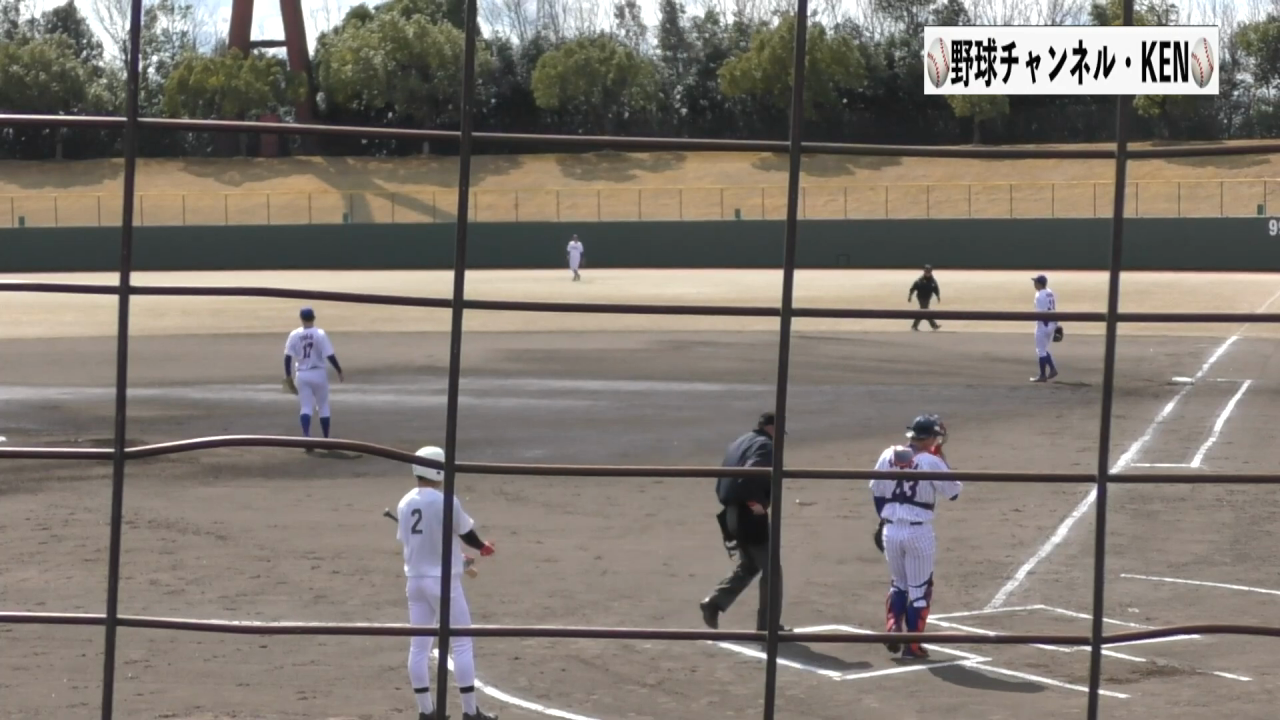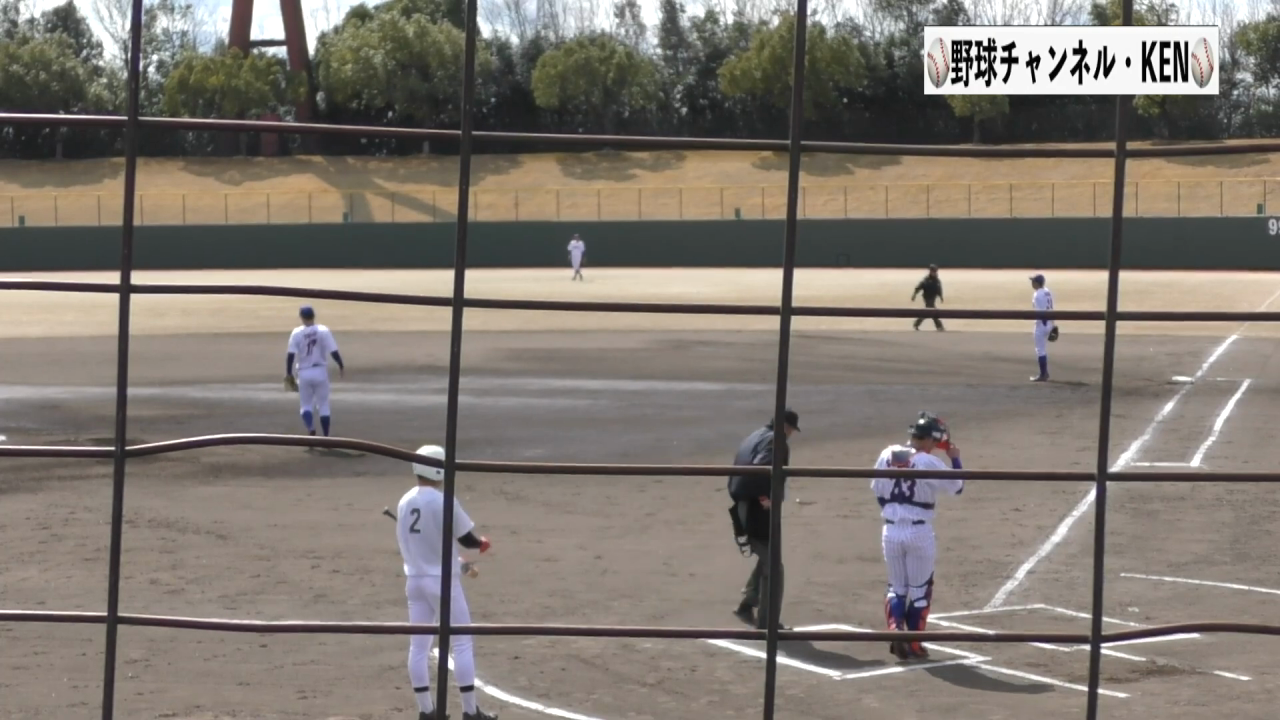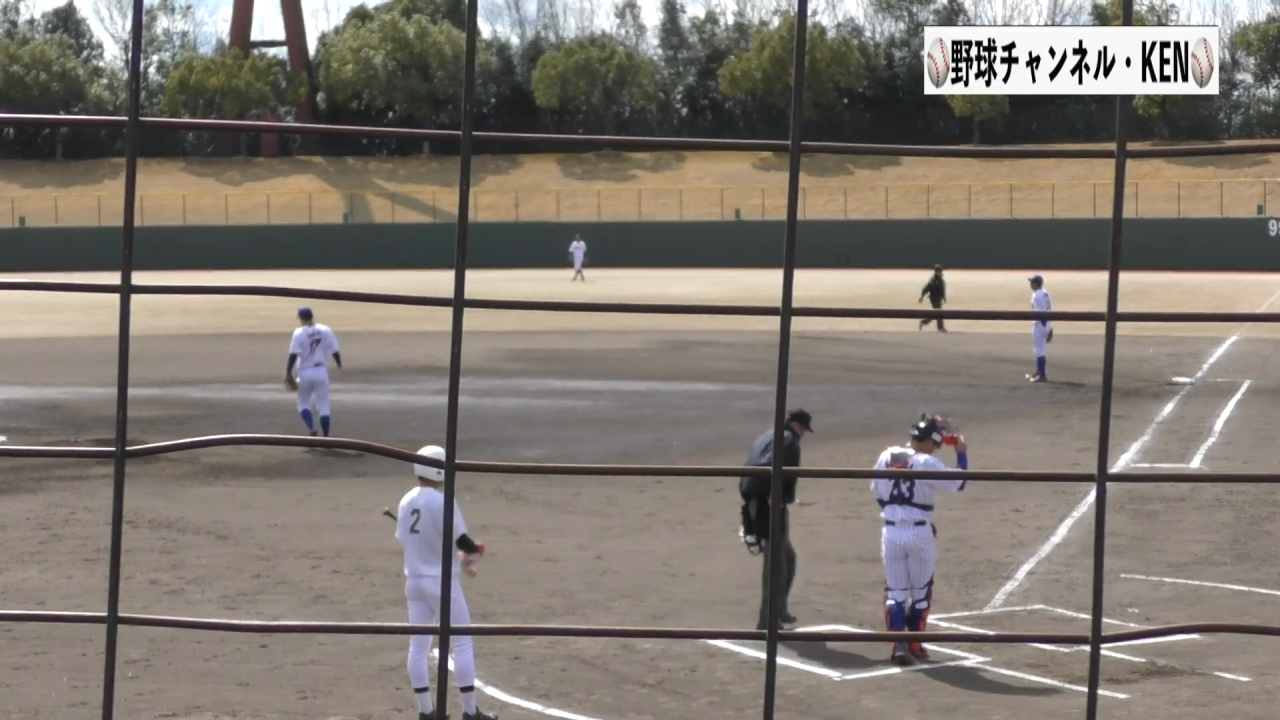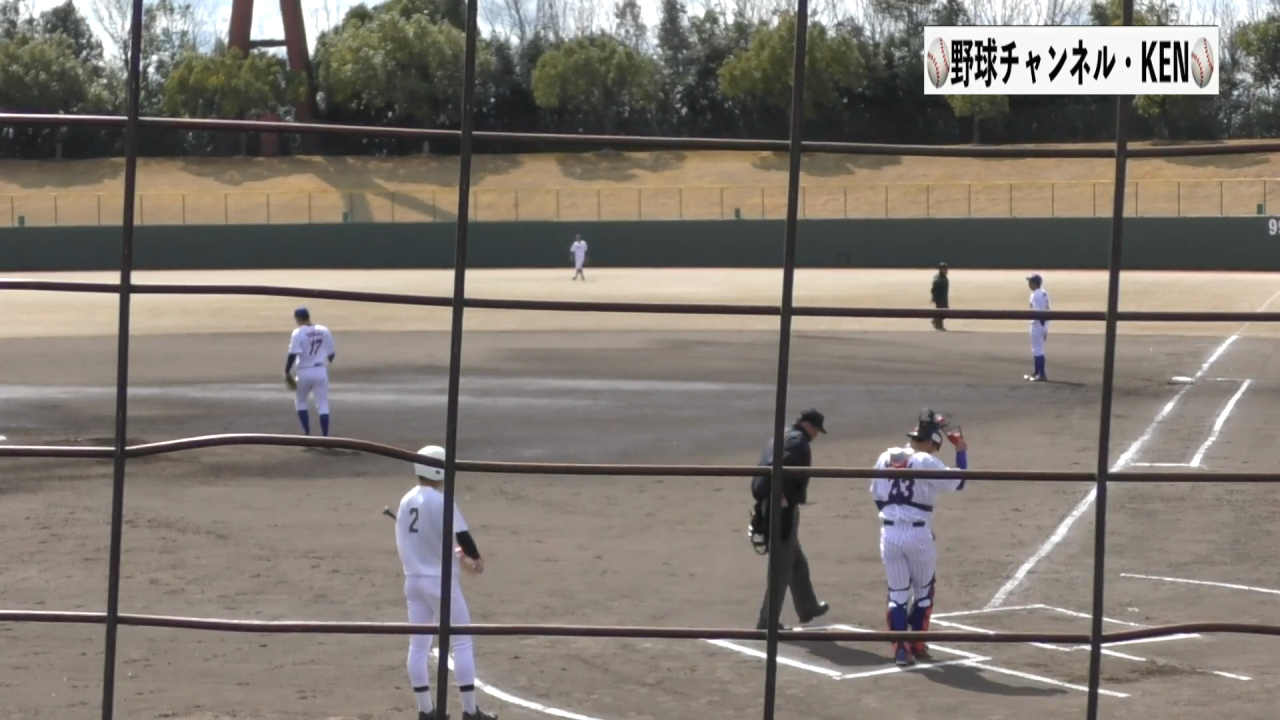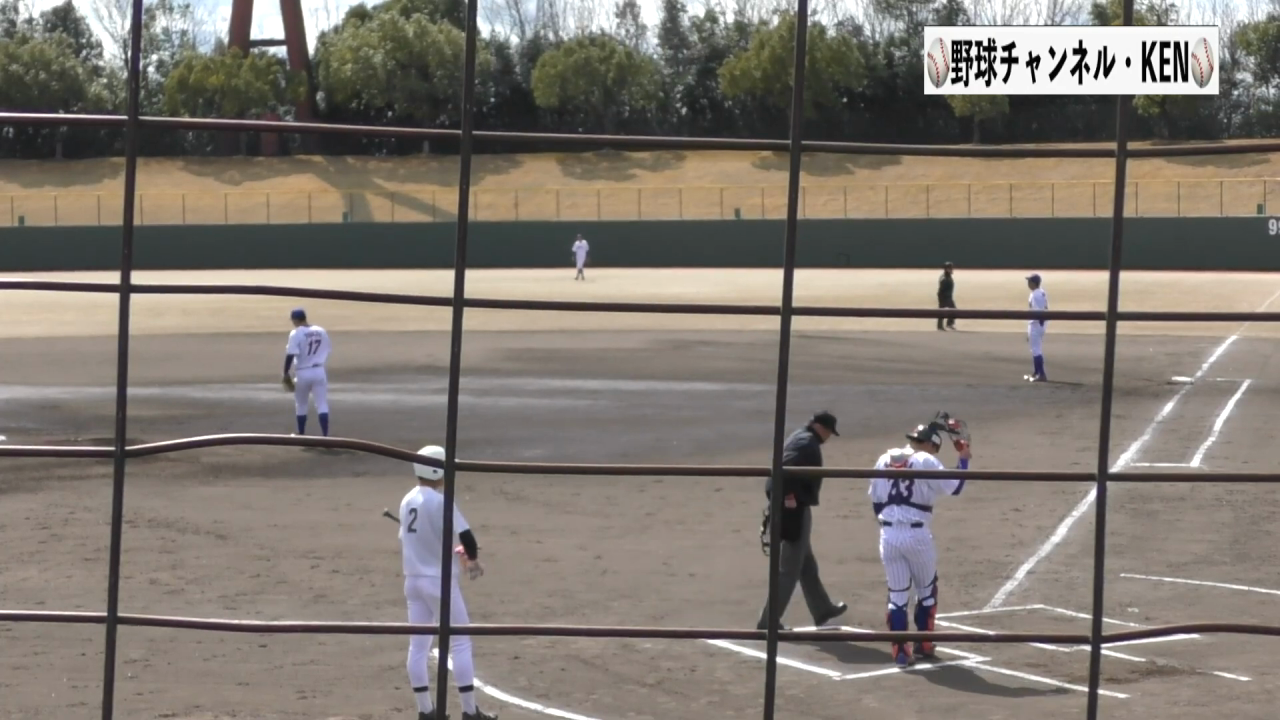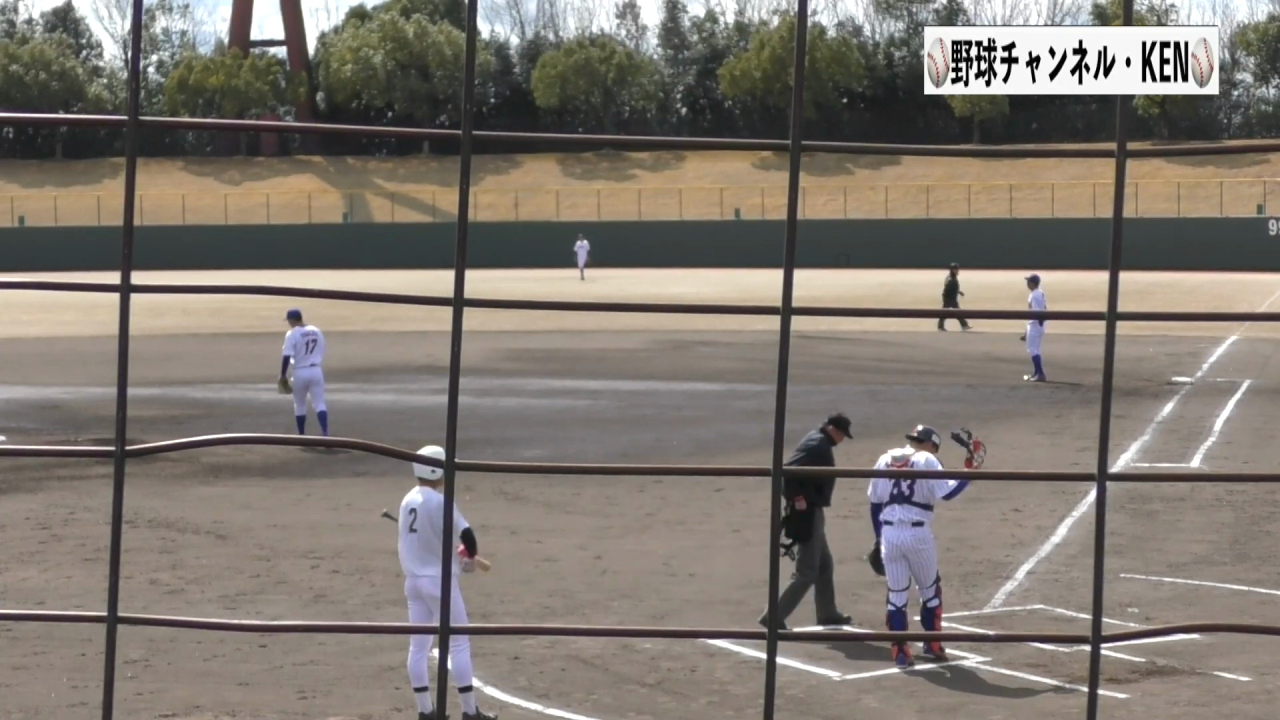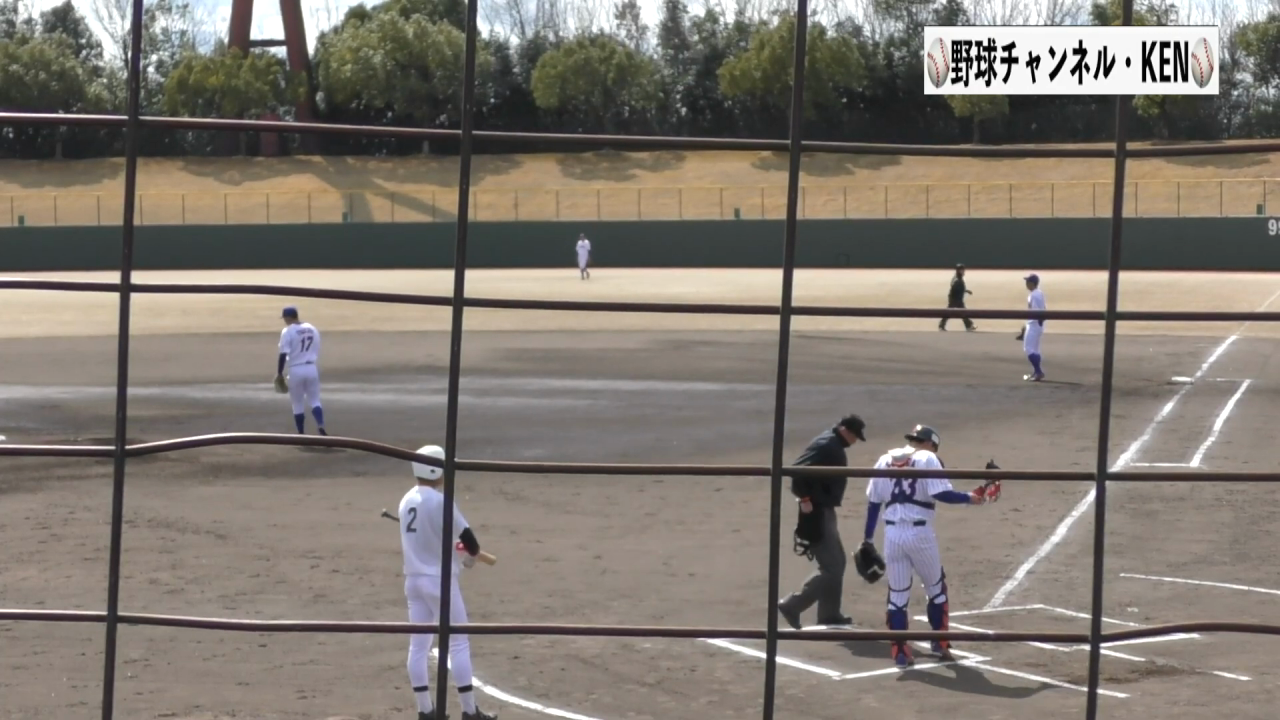
dt=0.1s
person 1, frame 1
left shoulder: (404, 504)
right shoulder: (447, 502)
left elbow: (406, 540)
right elbow: (467, 534)
right wrist: (483, 547)
left hip: (415, 581)
right hip: (444, 581)
left knee: (419, 647)
right knee: (462, 644)
person 1, frame 2
left shoulder: (404, 502)
right shoulder: (444, 502)
left elbow: (406, 541)
right elbow: (466, 538)
right wrist: (481, 544)
left hip: (415, 580)
right hip: (442, 580)
left knee: (419, 646)
right knee: (462, 643)
person 1, frame 3
left shoulder: (405, 502)
right shoulder: (443, 503)
left elbow: (404, 540)
right elbow: (461, 541)
right wrist: (476, 550)
left hip: (414, 580)
right hip: (442, 581)
left knee: (418, 646)
right knee: (462, 644)
person 1, frame 4
left shoulder: (406, 501)
right shoulder: (441, 502)
right elbow: (463, 538)
right wrist: (475, 557)
left hip: (414, 579)
right hip: (440, 580)
left knee: (418, 645)
right knee: (462, 643)
person 1, frame 5
left shoulder: (408, 501)
right shoulder: (440, 502)
right elbow: (465, 537)
left wrist: (453, 552)
right wrist: (473, 559)
left hip: (413, 580)
right hip: (440, 581)
left knee: (418, 646)
right knee: (460, 644)
person 1, frame 6
left shoulder: (408, 500)
right shoulder: (440, 502)
right elbow: (466, 535)
left wrist: (454, 549)
right wrist: (471, 554)
left hip: (414, 580)
right hip: (439, 581)
left knee: (418, 646)
right knee: (459, 645)
person 1, frame 7
left shoulder: (407, 500)
right shoulder: (440, 501)
right elbow: (466, 535)
left wrist: (453, 545)
right wrist: (473, 551)
left hip: (414, 580)
right hip: (439, 580)
left knee: (418, 645)
right knee: (458, 644)
person 2, frame 1
left shoulder: (888, 456)
right shoulder: (932, 462)
left elbow: (878, 494)
right elbow: (953, 493)
left wrist: (882, 521)
right wrist: (940, 460)
left hip: (891, 529)
right hip: (919, 532)
left knee: (899, 583)
right knee: (919, 588)
left ankle: (893, 628)
right ankle: (912, 644)
person 2, frame 2
left shoulder: (886, 456)
right shoulder: (928, 462)
right elbow: (957, 487)
right wrist: (955, 458)
left hip: (891, 531)
right hip: (919, 533)
left knee: (896, 587)
right knee: (919, 590)
left ankle: (896, 635)
right ankle: (913, 644)
person 2, frame 3
left shoulder: (886, 457)
right shoulder: (927, 462)
right elbow: (959, 484)
right wrist: (962, 452)
left hip: (891, 533)
right hip: (919, 534)
left knee: (895, 592)
right knee: (920, 591)
left ankle: (898, 643)
right ankle: (913, 645)
person 2, frame 4
left shoulder: (884, 458)
right shoulder: (925, 461)
right elbow: (957, 484)
right wrist: (960, 451)
left hip: (889, 534)
right hip: (917, 534)
left knee: (897, 593)
right knee: (923, 590)
left ankle: (901, 648)
right ankle: (916, 644)
person 2, frame 5
left shoulder: (884, 460)
right shoulder: (925, 461)
left elbow: (876, 503)
right elbow: (955, 488)
right wrist: (964, 459)
left hip: (888, 535)
right hip: (916, 535)
left knee: (896, 594)
right knee: (926, 590)
left ankle: (900, 651)
right ankle: (922, 644)
person 2, frame 6
left shoulder: (884, 460)
right shoulder: (926, 459)
left elbow: (875, 504)
right elbow: (947, 493)
left wrist: (878, 537)
right wrist: (968, 476)
left hip: (889, 534)
right hip: (917, 534)
left knee: (896, 594)
right knee: (930, 590)
left ankle: (900, 652)
right ankle: (932, 645)
person 2, frame 7
left shoulder: (884, 461)
right shoulder: (927, 459)
left elbow: (874, 503)
right elbow: (940, 493)
left wrist: (868, 538)
right wrist: (970, 498)
left hip: (891, 534)
right hip: (920, 533)
left knee: (897, 594)
right knee: (936, 588)
left ankle: (900, 651)
right ankle: (940, 643)
person 3, frame 1
left shoulder: (737, 444)
right shoulder: (765, 446)
left elbow: (722, 482)
right elbow: (750, 474)
left wrist: (732, 503)
right wrist: (754, 502)
left hip: (732, 514)
right hip: (752, 516)
left knee: (748, 567)
right knee: (771, 570)
left ankle: (714, 603)
right ankle: (767, 625)
person 3, frame 2
left shoulder: (752, 438)
right shoulder: (777, 442)
left elbow: (737, 473)
right elbow: (762, 469)
left wrist: (741, 499)
right wrist: (764, 497)
left hip: (744, 508)
right hip: (761, 510)
left knee: (766, 561)
right knee: (772, 566)
left ankle: (747, 605)
right ankle: (765, 623)
person 3, frame 3
left shoulder: (765, 437)
right shoulder: (788, 441)
left elbow: (750, 473)
right elbow: (768, 467)
left wrist: (752, 498)
right wrist: (772, 496)
left hip: (756, 507)
right hip: (772, 510)
left knee: (787, 556)
right knee: (778, 565)
left ankle: (778, 611)
right ankle: (767, 623)
person 3, frame 4
left shoulder: (784, 438)
right shoulder: (798, 442)
left elbow: (768, 469)
left wrist: (765, 499)
right wrist: (781, 496)
left hip: (770, 507)
right hip: (784, 509)
left knee: (797, 561)
right knee: (782, 569)
left ankle: (808, 609)
right ankle: (766, 623)
person 3, frame 5
left shoulder: (797, 438)
right shoulder: (807, 443)
left elbow: (782, 469)
right elbow: (784, 468)
left wrist: (786, 497)
right wrist: (789, 496)
left hip: (788, 510)
right hip: (796, 511)
left knee: (807, 563)
right knee: (789, 570)
left ankle: (823, 610)
right ankle: (768, 623)
person 3, frame 6
left shoulder: (818, 444)
right shoulder: (817, 446)
left wrist: (797, 498)
right wrist: (798, 499)
left hip: (811, 512)
right hip: (808, 513)
left knee: (824, 563)
right knee: (806, 571)
left ankle: (828, 615)
right ankle: (774, 616)
person 3, frame 7
left shoulder: (832, 444)
right shoulder: (827, 445)
right elbow: (798, 469)
right wrist: (805, 499)
left hip: (824, 511)
right hip: (819, 512)
left knee: (836, 562)
right knee: (831, 567)
left ankle: (829, 614)
right ankle: (791, 605)
